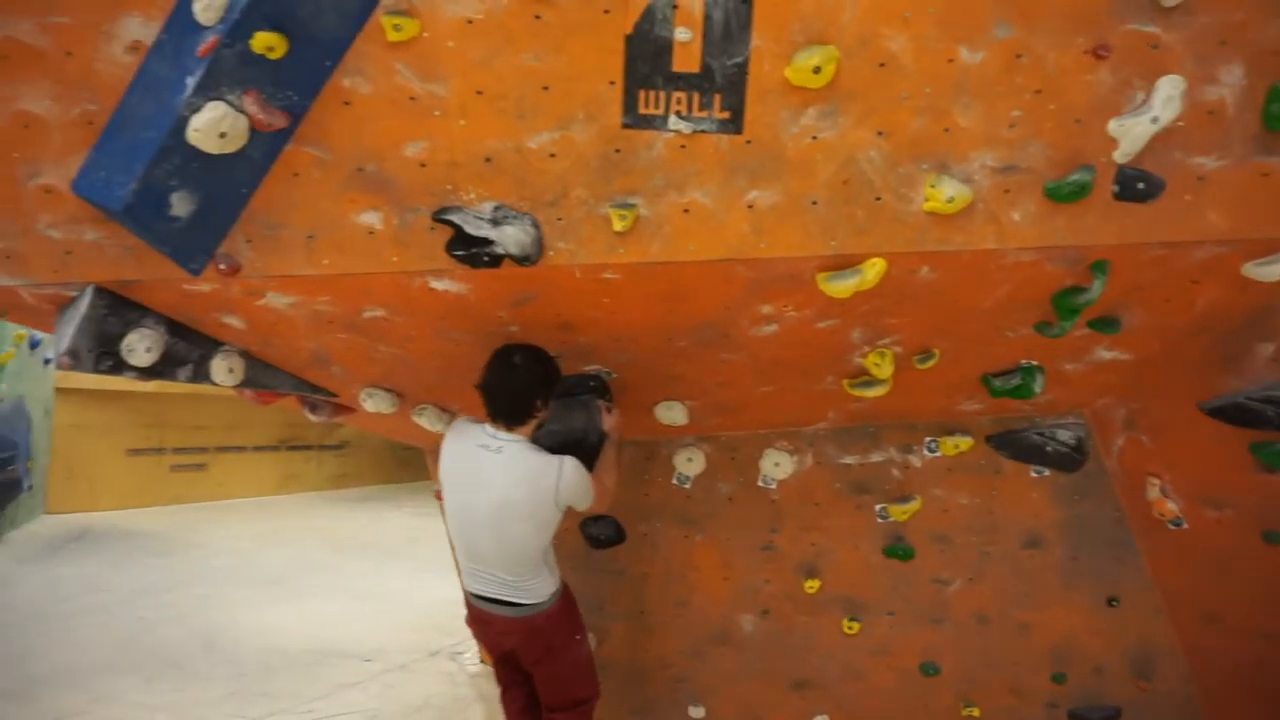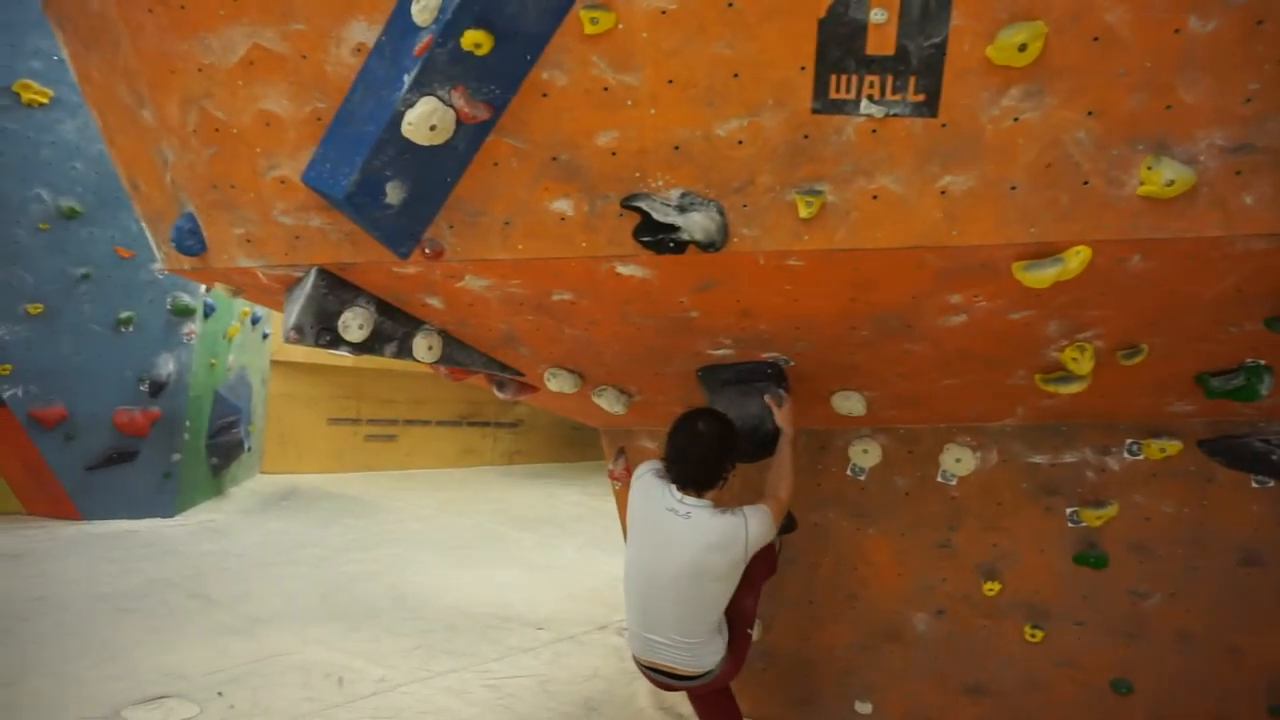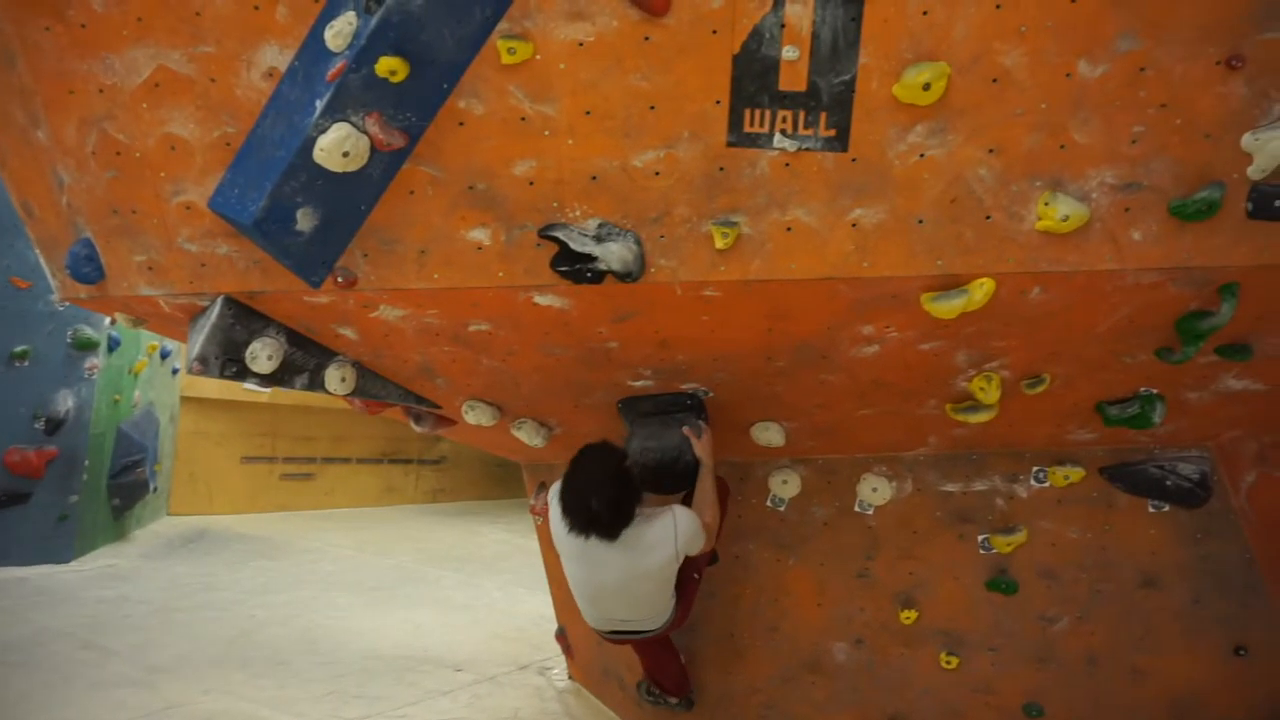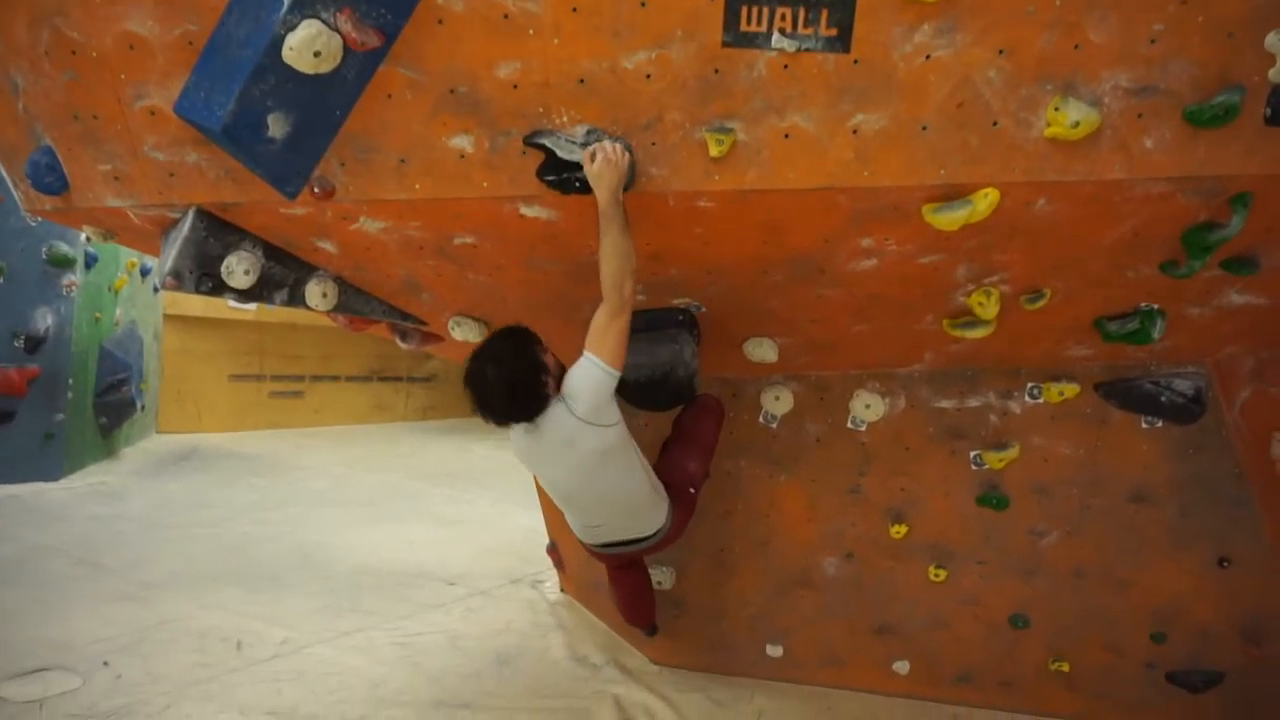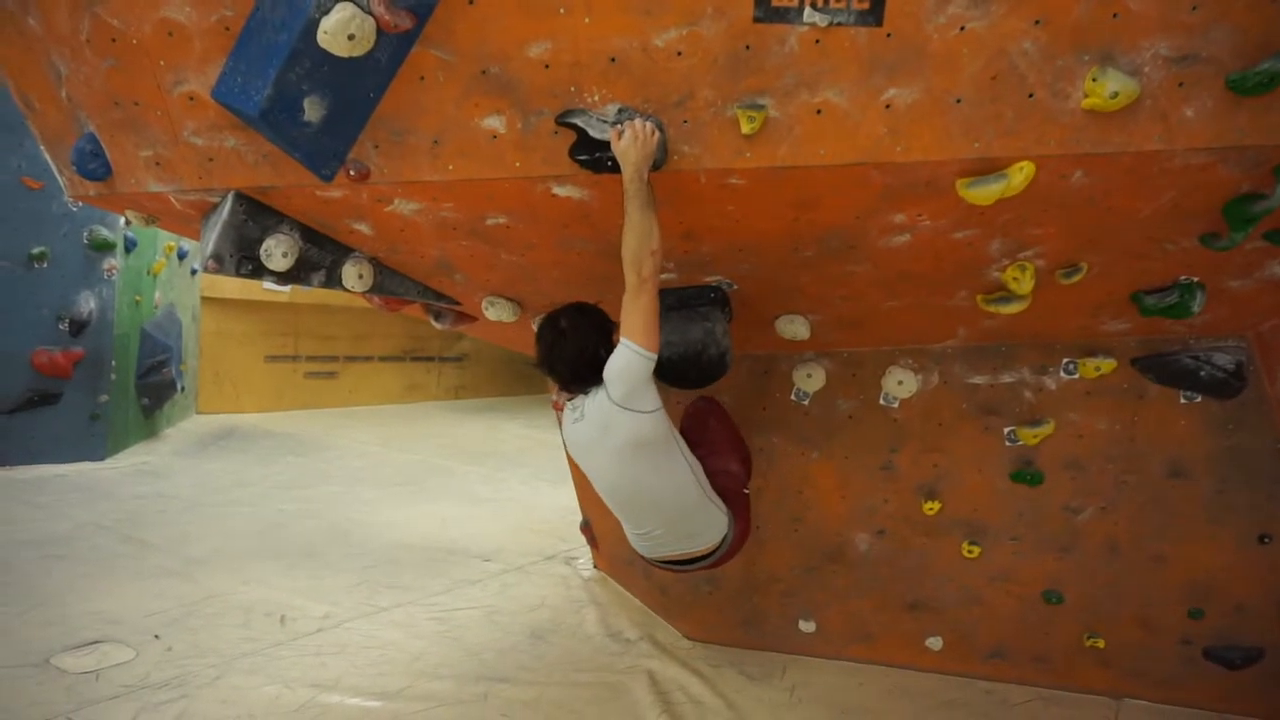
dt=1s
person 1, frame 1
left shoulder: (456, 437)
right shoulder: (557, 473)
right elbow: (601, 498)
right wrist: (612, 436)
left hip: (480, 608)
right hip: (538, 613)
person 1, frame 2
left shoulder: (644, 484)
right shoulder: (739, 529)
left elbow: (678, 464)
right elbow: (777, 499)
right wrist: (786, 432)
left hip: (647, 663)
right hip: (706, 671)
person 1, frame 3
left shoulder: (559, 503)
right shoulder: (672, 528)
right elbow: (706, 534)
right wrist: (706, 461)
left hip: (604, 627)
right hip: (662, 621)
right knee: (717, 487)
left ankle: (670, 690)
person 1, frame 4
left shoulder: (518, 431)
right shoulder: (580, 403)
right elbow: (618, 297)
right wrist: (608, 192)
left hip: (600, 542)
right hip: (660, 524)
right knee: (708, 406)
left ankle: (642, 620)
right ankle: (686, 474)
person 1, frame 5
left shoulder: (571, 422)
right shoulder: (621, 387)
right elbow: (642, 274)
right wrist: (634, 171)
left hip: (658, 555)
right hip: (719, 539)
right knee: (703, 410)
right ankle: (736, 468)
